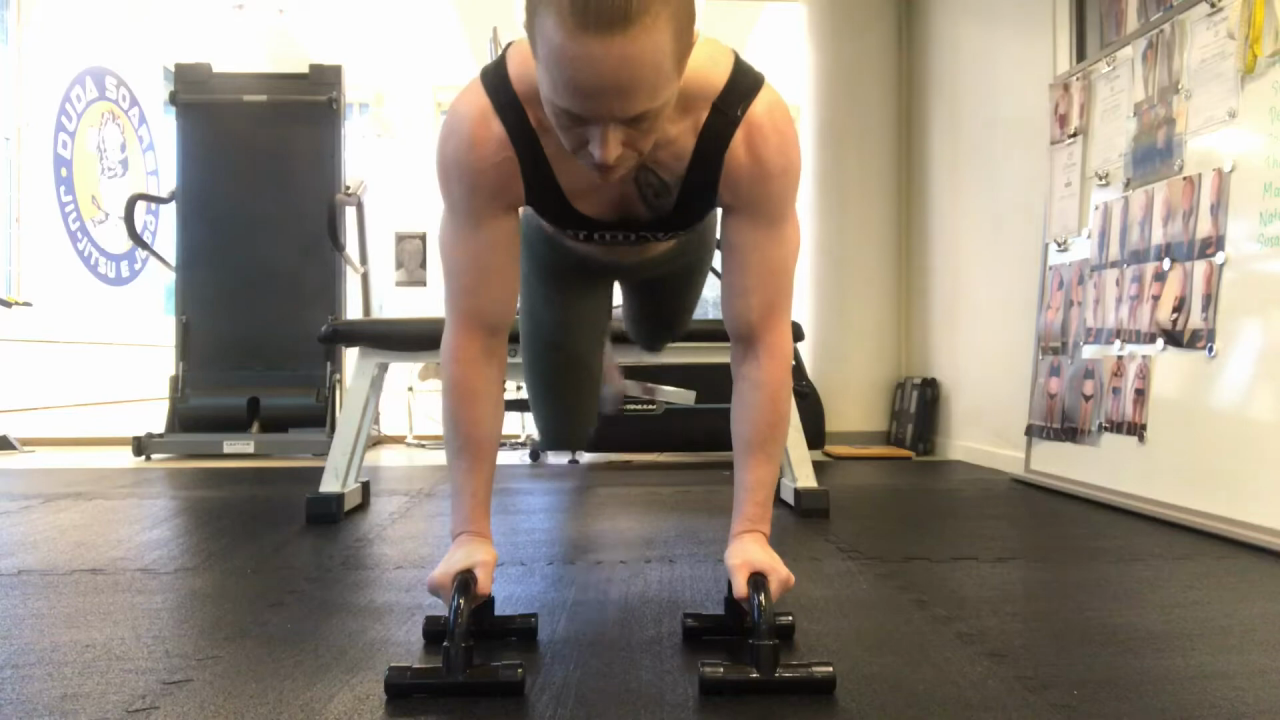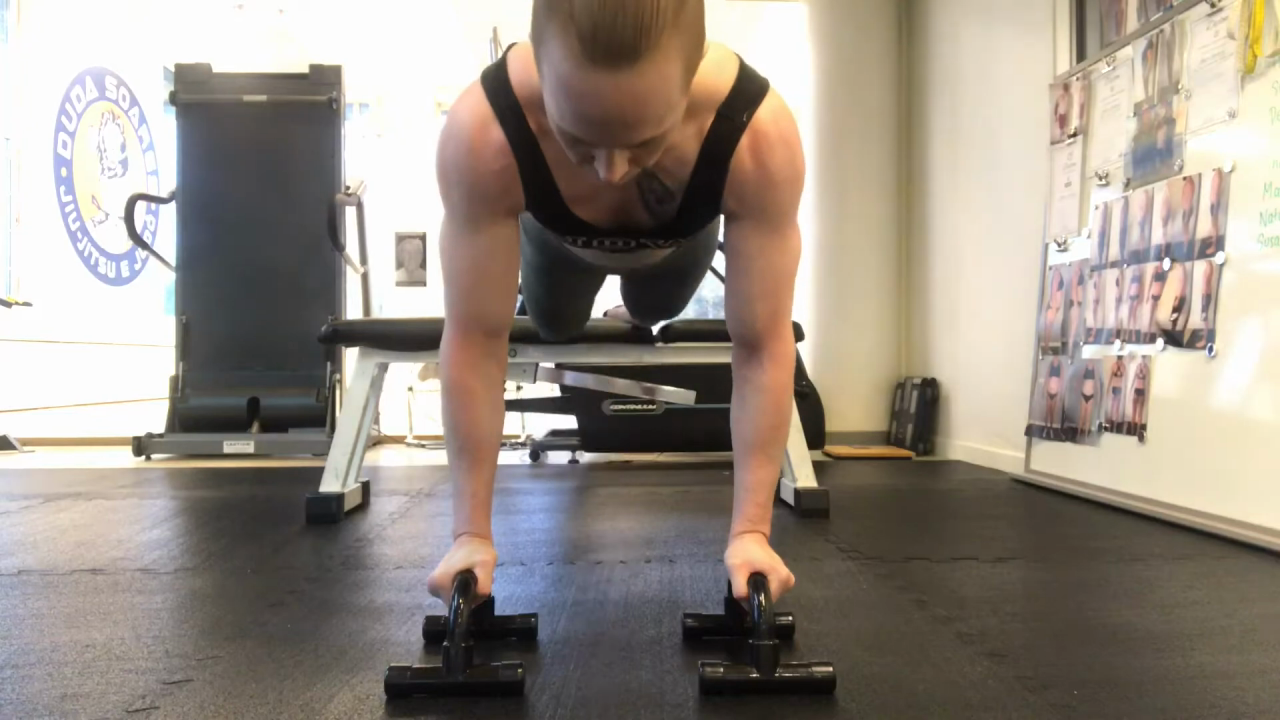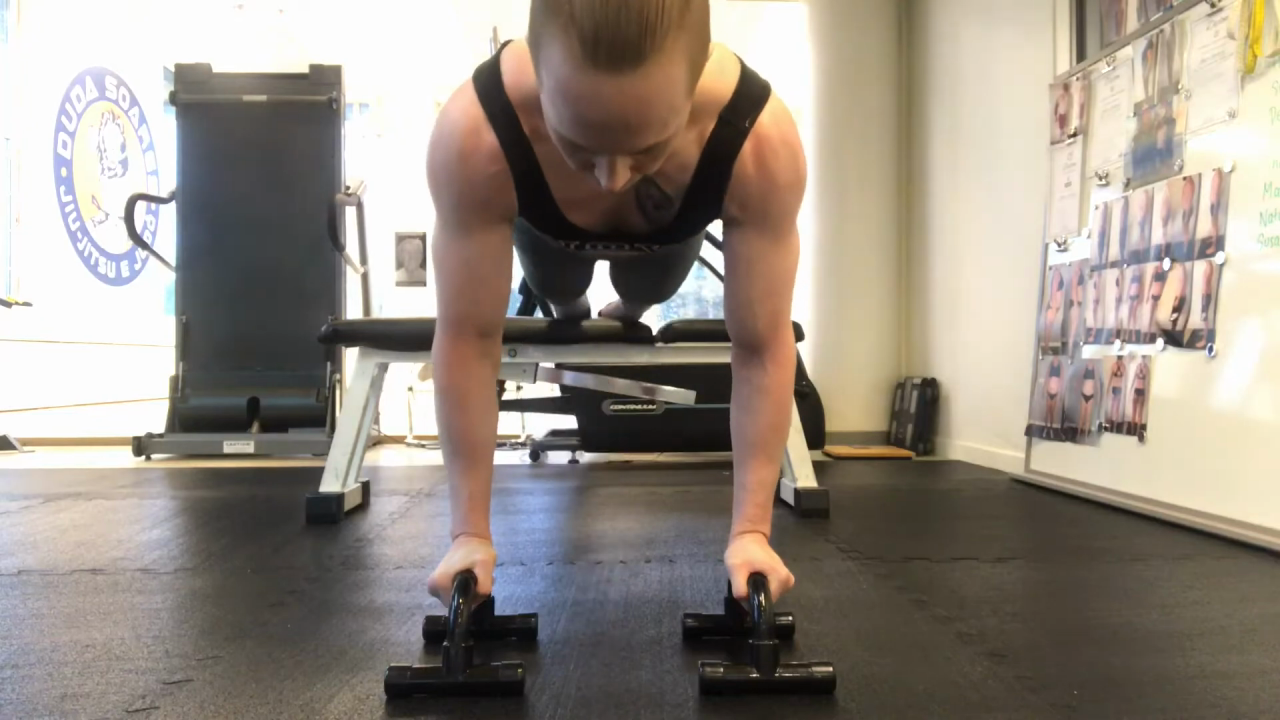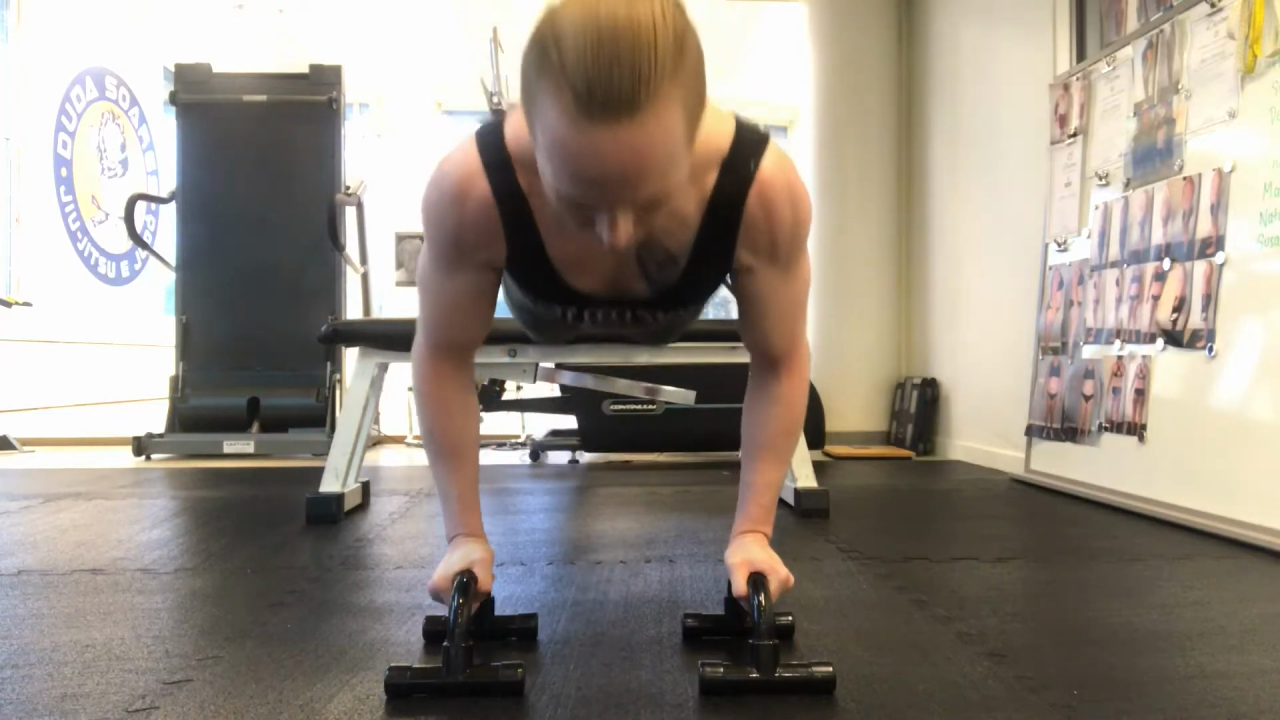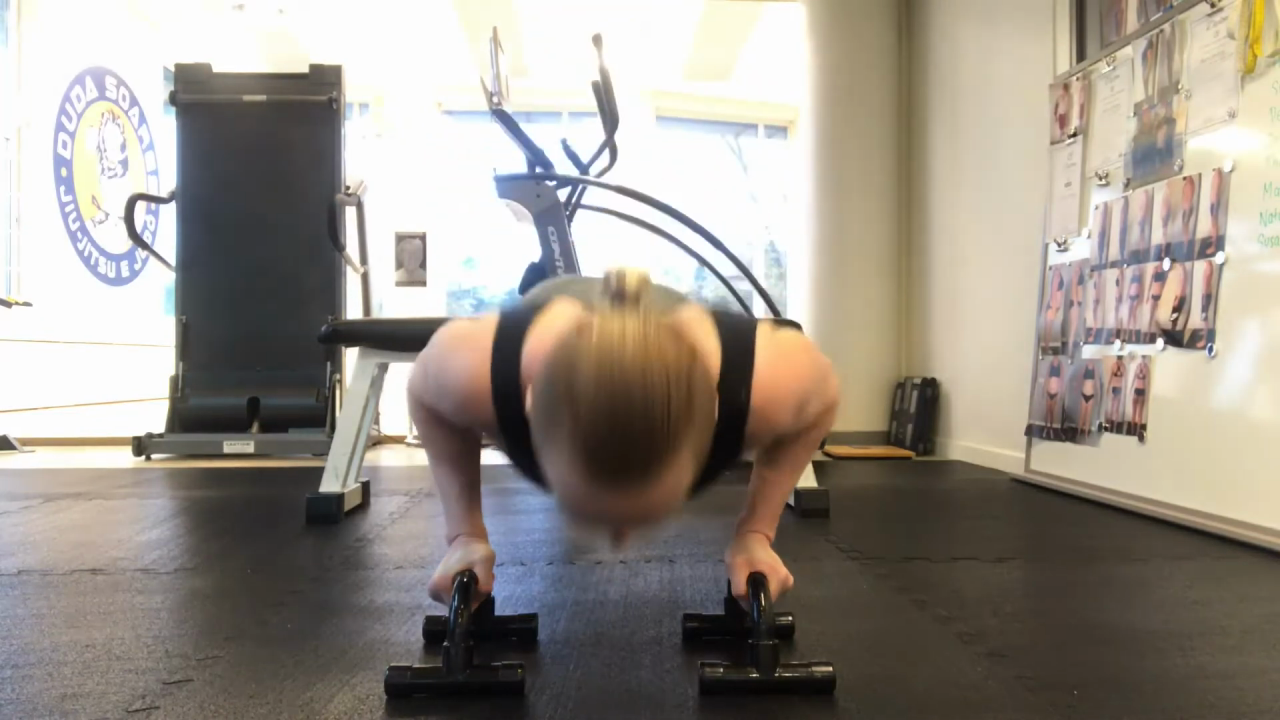
dt=0.4s
person 1, frame 1
left shoulder: (753, 129)
right shoulder: (483, 129)
left elbow: (760, 340)
right elbow: (476, 337)
left wrist: (751, 529)
right wrist: (470, 531)
left hip: (675, 243)
right hip: (560, 245)
left knee: (655, 338)
right knee: (564, 433)
person 1, frame 2
left shoulder: (759, 136)
right shoulder: (483, 133)
left elbow: (761, 345)
right elbow: (476, 339)
left wrist: (751, 530)
right wrist: (471, 532)
left hip: (676, 240)
right hip: (558, 238)
left knee: (654, 312)
right knee: (554, 327)
person 1, frame 3
left shoulder: (760, 140)
right shoulder: (473, 133)
left elbow: (762, 345)
right elbow: (467, 338)
left wrist: (751, 530)
right wrist: (469, 533)
left hip: (668, 236)
right hip: (548, 231)
left knee: (648, 293)
right knee: (557, 293)
left ankle: (629, 306)
person 1, frame 4
left shoulder: (765, 189)
right shoulder: (469, 187)
left elbow: (779, 362)
right elbow: (443, 356)
left wrist: (752, 531)
right wrist: (464, 534)
right hip: (549, 303)
left knee: (653, 336)
right knee: (549, 334)
person 1, frame 5
left shoulder: (765, 383)
right shoulder: (475, 371)
left elbow: (821, 400)
left wrist: (755, 533)
right wrist: (464, 534)
right ankle: (541, 312)
